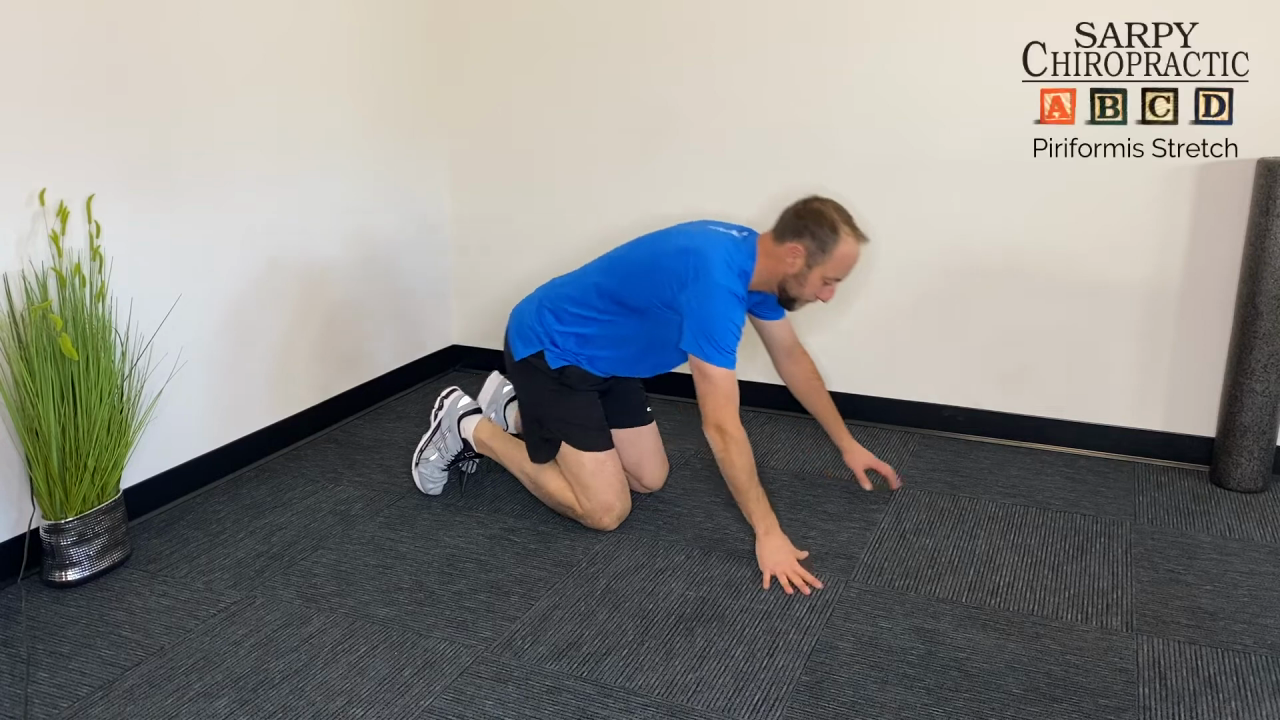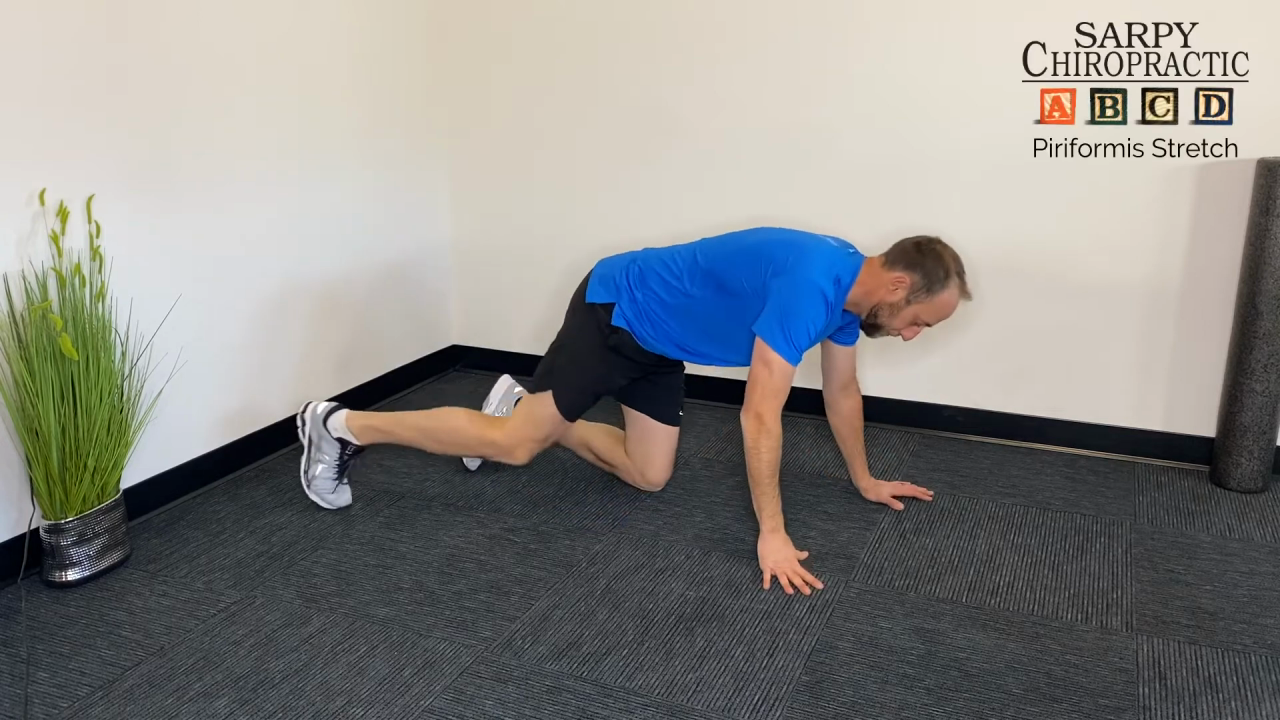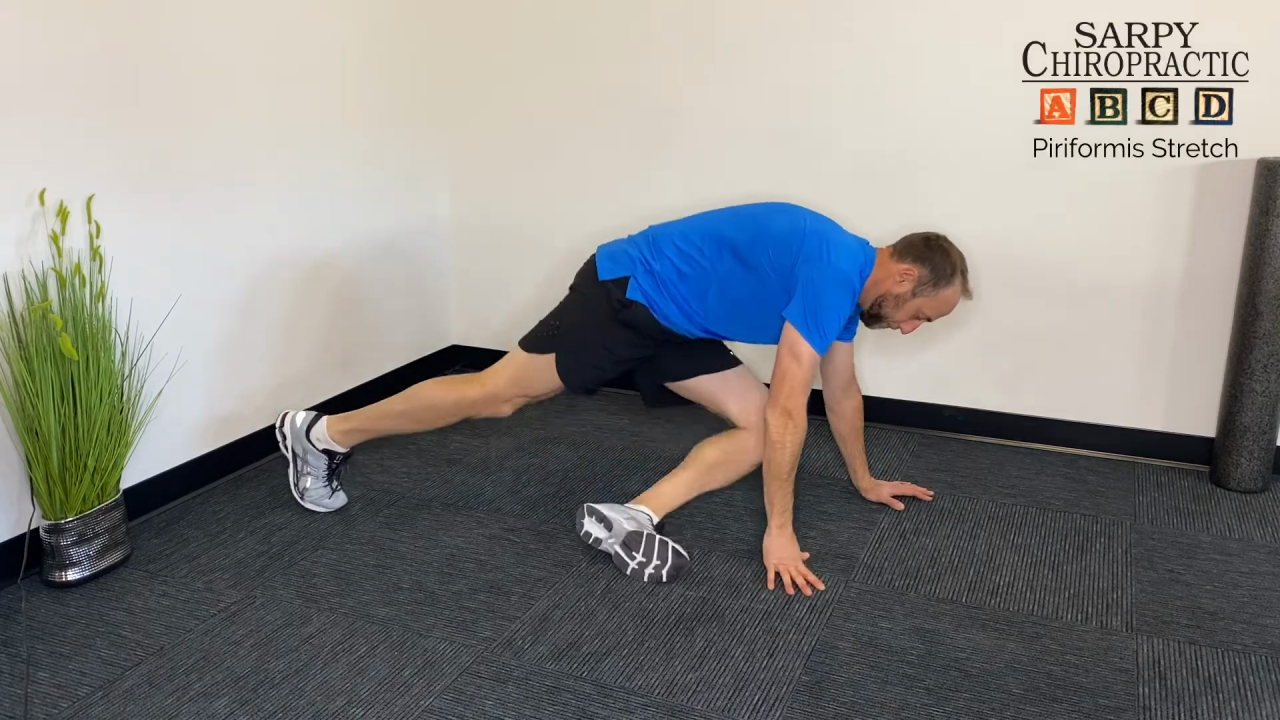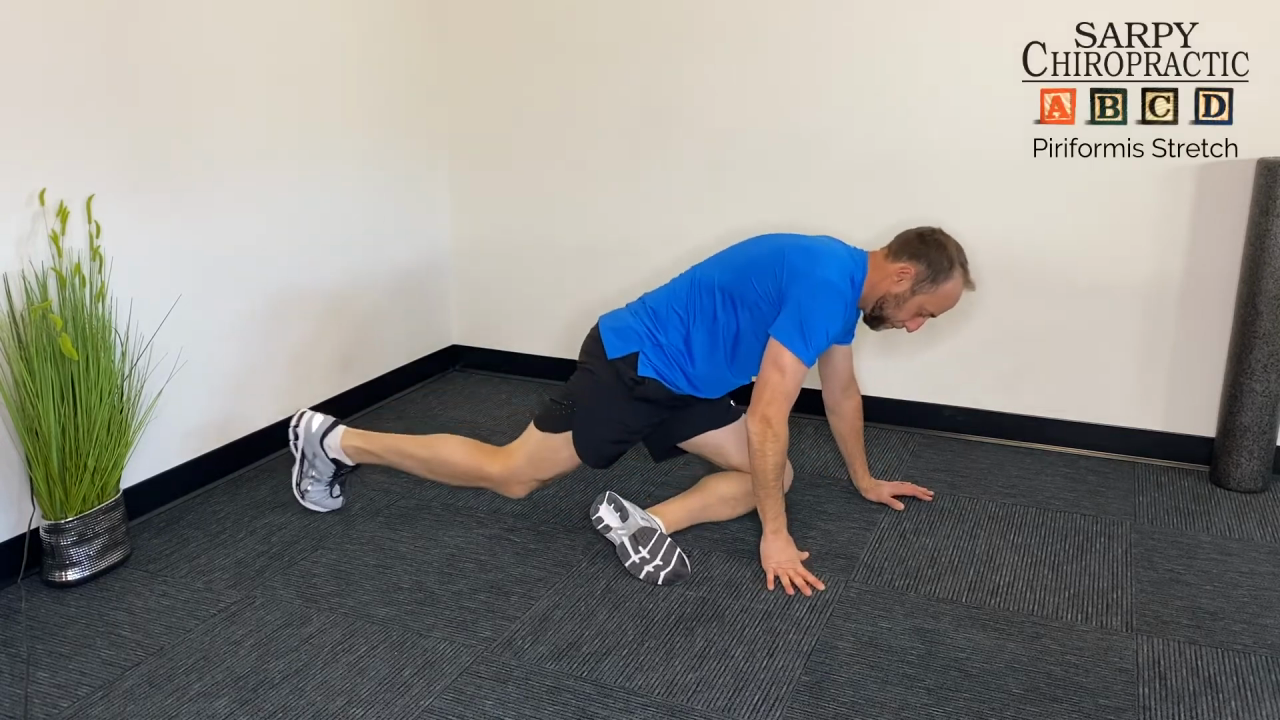
dt=0.7s
person 1, frame 1
left shoulder: (757, 264)
right shoulder: (715, 281)
left elbow: (791, 358)
right elbow: (721, 426)
left wrist: (846, 444)
right wrist: (767, 531)
left hip: (597, 351)
right hip: (548, 349)
left knee: (650, 478)
right knee: (605, 510)
left ankle: (512, 408)
right ankle: (471, 429)
person 1, frame 2
left shoulder: (850, 288)
right shoulder: (811, 284)
left elbow: (842, 392)
right elbow: (760, 418)
left wrist: (864, 480)
right wrist: (772, 535)
left hip: (654, 336)
right hip: (617, 311)
left knee: (648, 475)
right knee: (516, 444)
left ankle: (523, 403)
right ankle: (342, 425)
person 1, frame 3
left shoulder: (850, 279)
right shoulder: (836, 272)
left elbow: (840, 389)
right elbow: (791, 411)
left wrist: (864, 480)
right wrist: (779, 531)
left hip: (671, 318)
right hip: (628, 291)
left knee: (757, 427)
right knee: (495, 394)
left ankle: (634, 518)
right ankle: (322, 435)
person 1, frame 4
left shoulder: (846, 284)
right shoulder: (826, 284)
left elbow: (842, 393)
right elbow: (769, 418)
left wrist: (865, 481)
right wrist: (776, 535)
left hip: (677, 378)
right hip: (633, 362)
left knee: (774, 475)
right knee: (510, 475)
left ankle: (647, 523)
right ankle: (334, 441)
